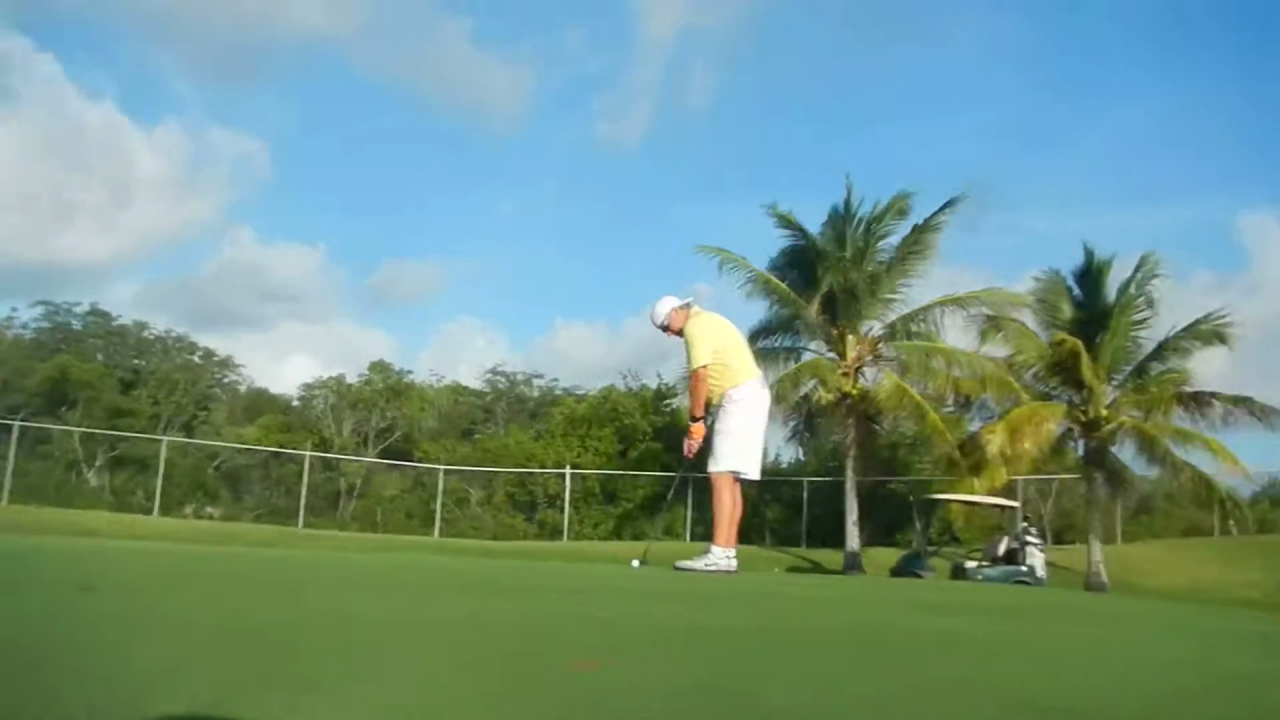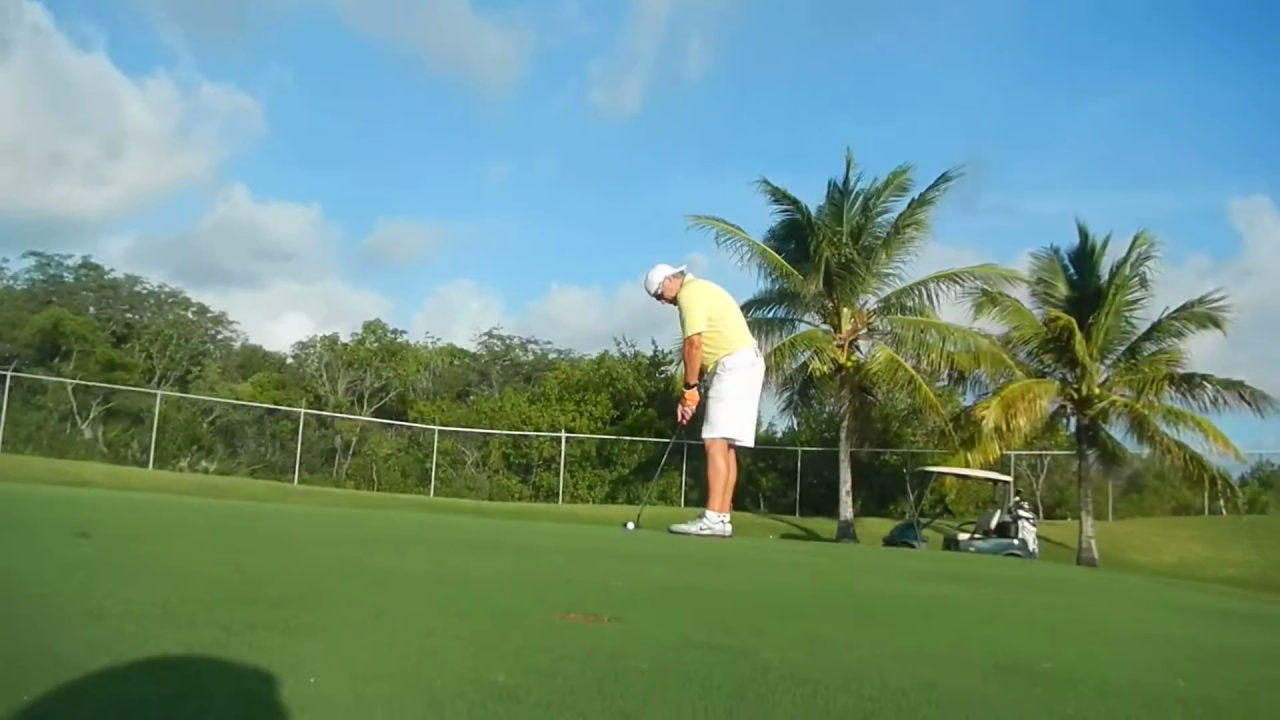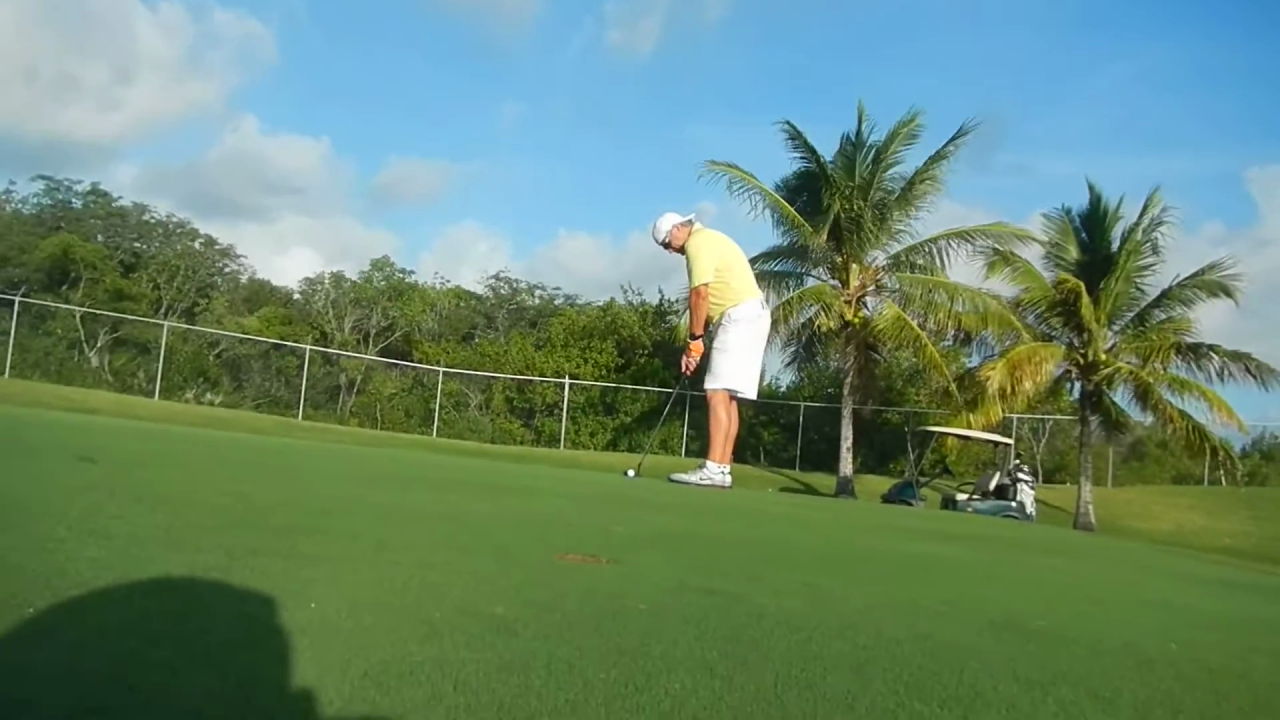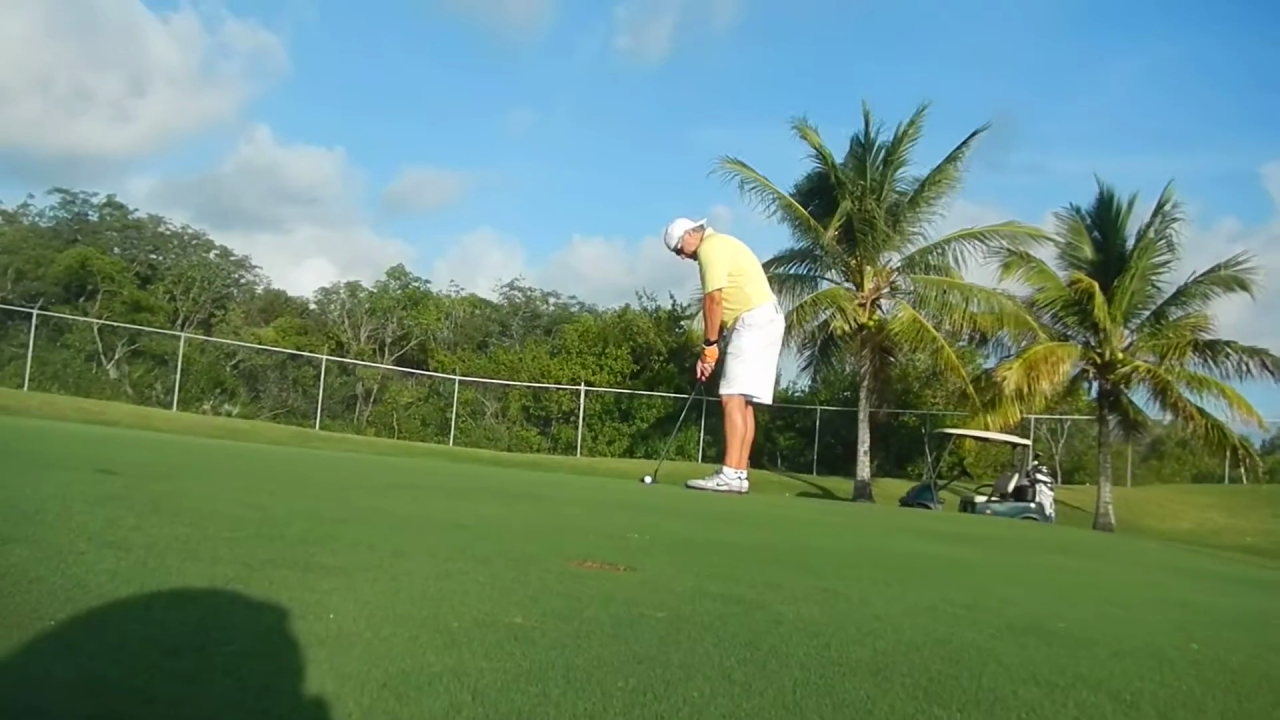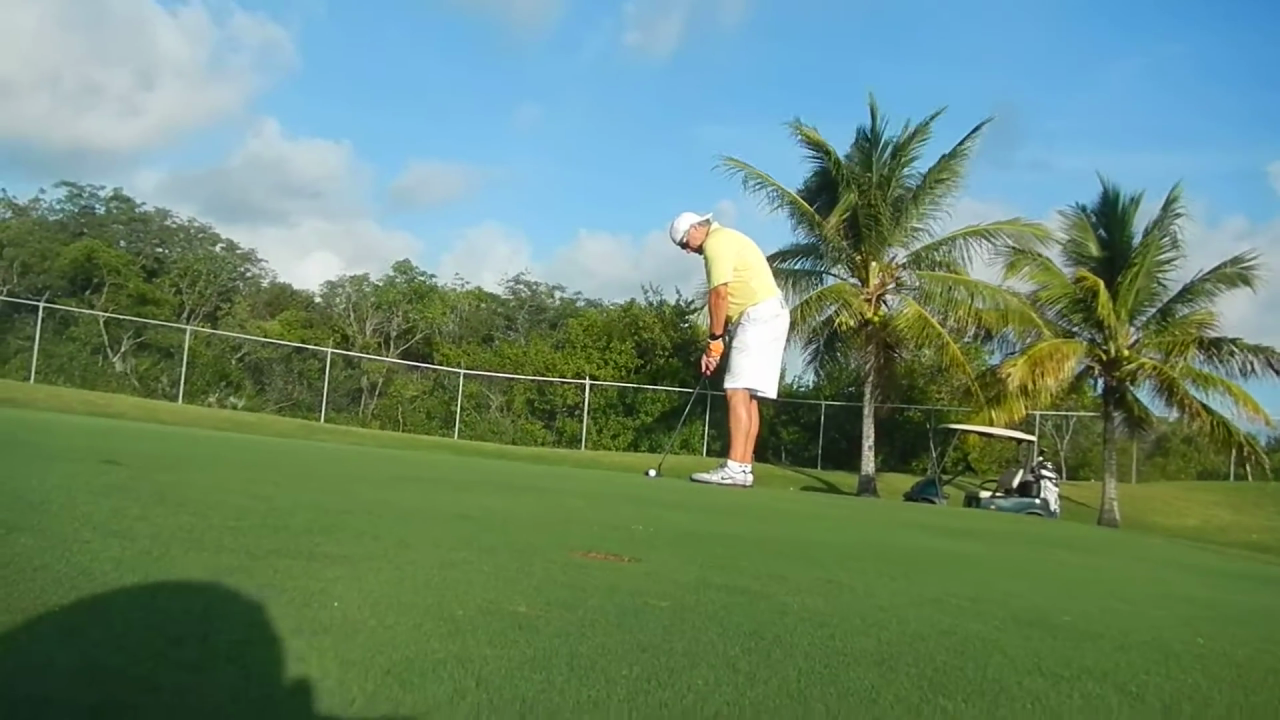
dt=0.3s
person 1, frame 1
left shoulder: (696, 324)
right shoulder: (704, 322)
left elbow: (699, 377)
right elbow: (709, 379)
left wrist: (695, 423)
right wrist: (699, 424)
left hip: (741, 397)
right hip: (744, 397)
left knee: (722, 475)
right knee: (730, 477)
left ankle: (719, 553)
right ankle: (727, 552)
person 1, frame 2
left shoulder: (690, 292)
right shoulder: (698, 291)
left elbow: (693, 345)
right elbow: (704, 347)
left wrist: (689, 389)
right wrist: (692, 391)
left hip: (734, 365)
right hip: (739, 365)
left knee: (716, 441)
right knee: (724, 444)
left ankle: (713, 518)
right ankle: (721, 517)
person 1, frame 3
left shoulder: (698, 242)
right shoulder: (706, 241)
left elbow: (700, 295)
right elbow: (709, 298)
left wrist: (694, 341)
right wrist: (698, 341)
left hip: (740, 317)
right hip: (744, 317)
left knee: (718, 392)
right knee: (727, 395)
left ankle: (714, 469)
right ankle: (722, 468)
person 1, frame 4
left shoulder: (710, 246)
right shoulder: (718, 245)
left elbow: (714, 301)
right elbow: (723, 303)
left wrist: (709, 346)
right wrist: (712, 347)
left hip: (754, 321)
right hip: (758, 322)
left knee: (733, 397)
right knee: (743, 400)
left ankle: (730, 474)
right ankle: (739, 473)
person 1, frame 5
left shoulder: (716, 241)
right shoulder: (724, 241)
left elbow: (719, 296)
right elbow: (728, 298)
left wrist: (714, 341)
right wrist: (718, 341)
left hip: (760, 316)
right hip: (762, 317)
left knee: (738, 391)
right knee: (747, 395)
left ankle: (735, 468)
right ankle: (744, 468)
